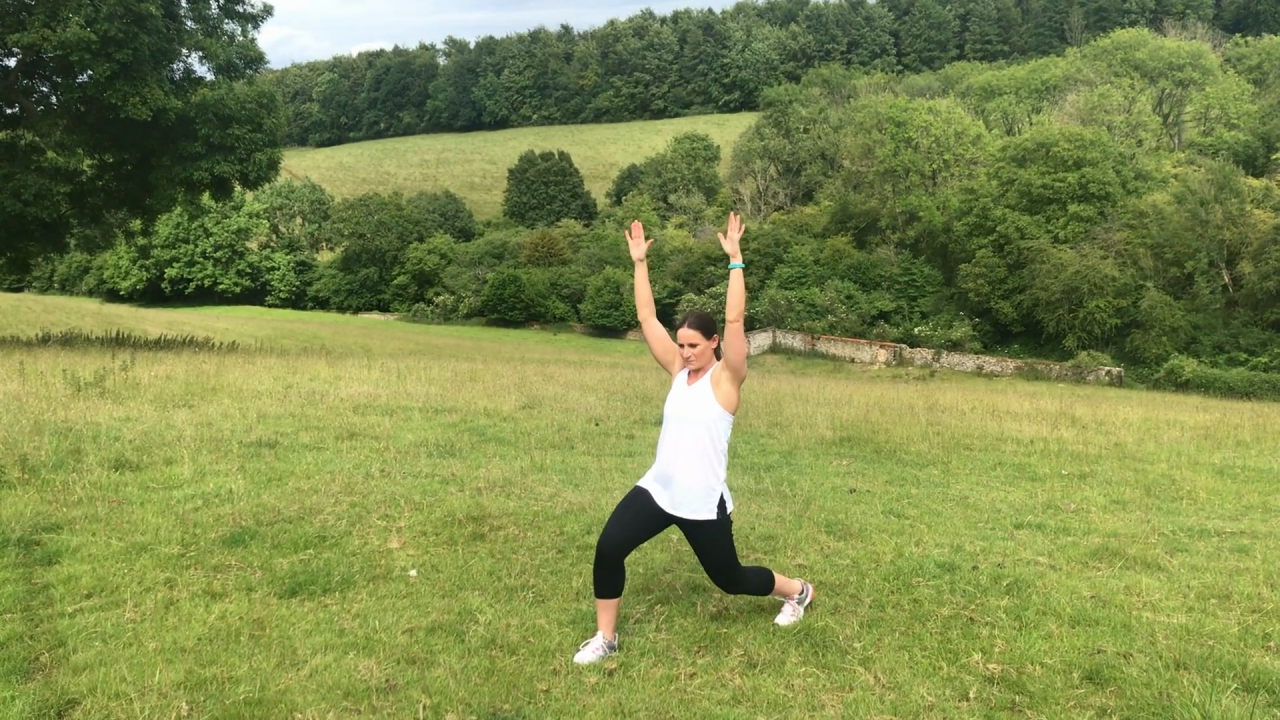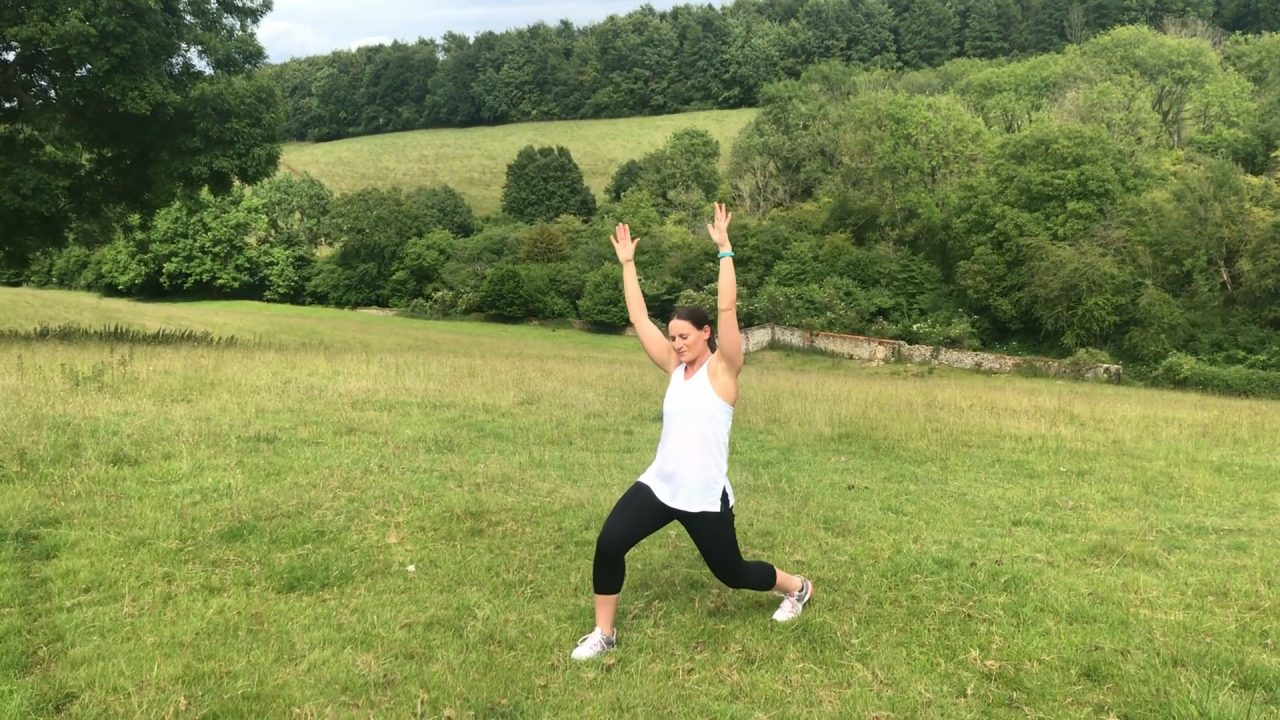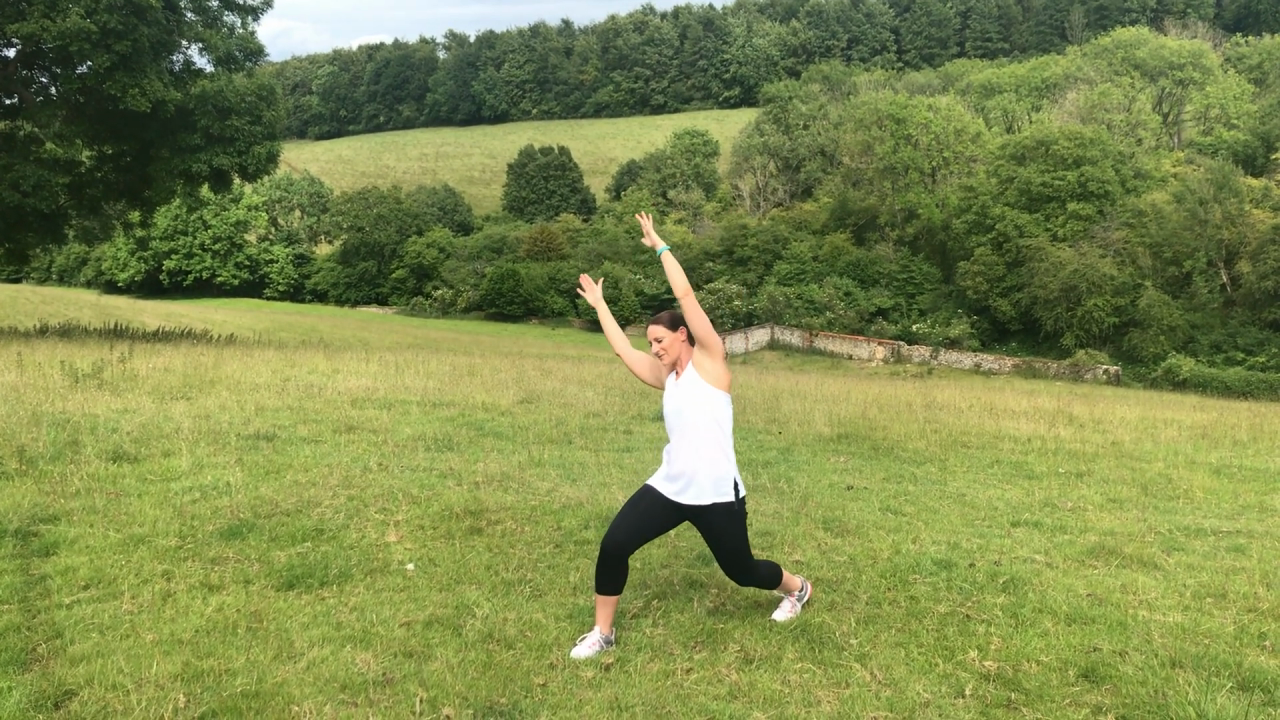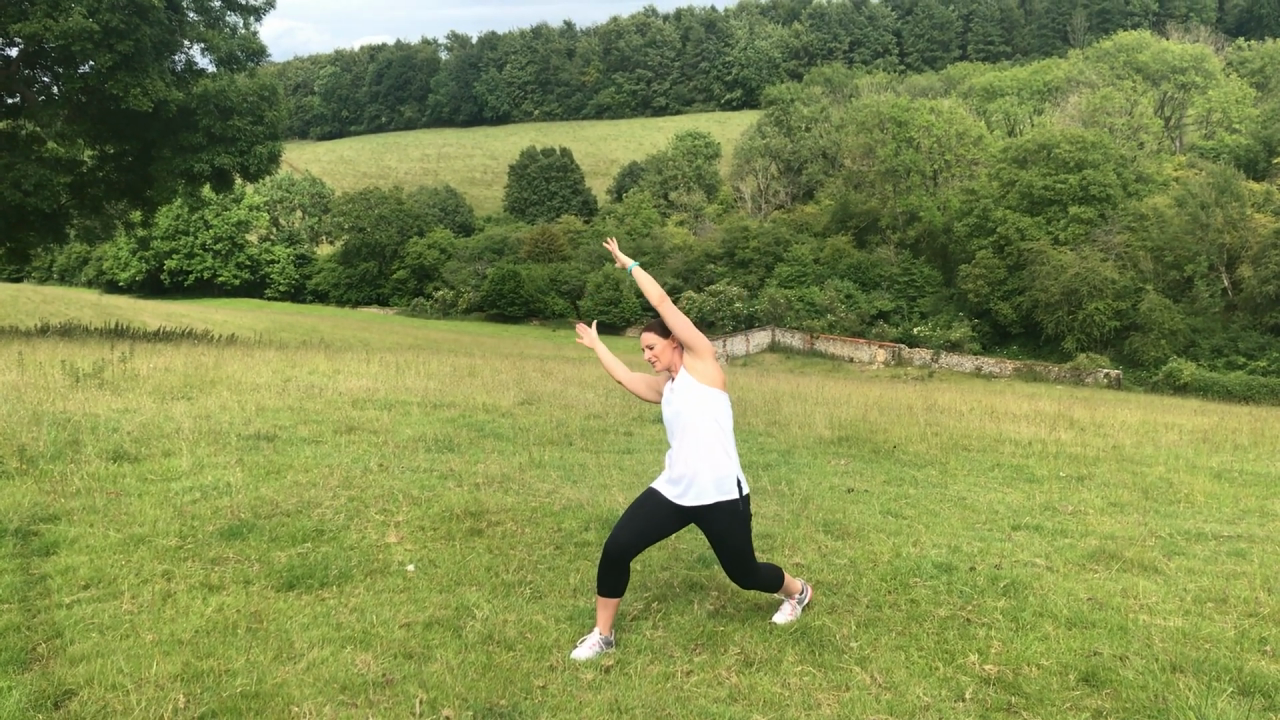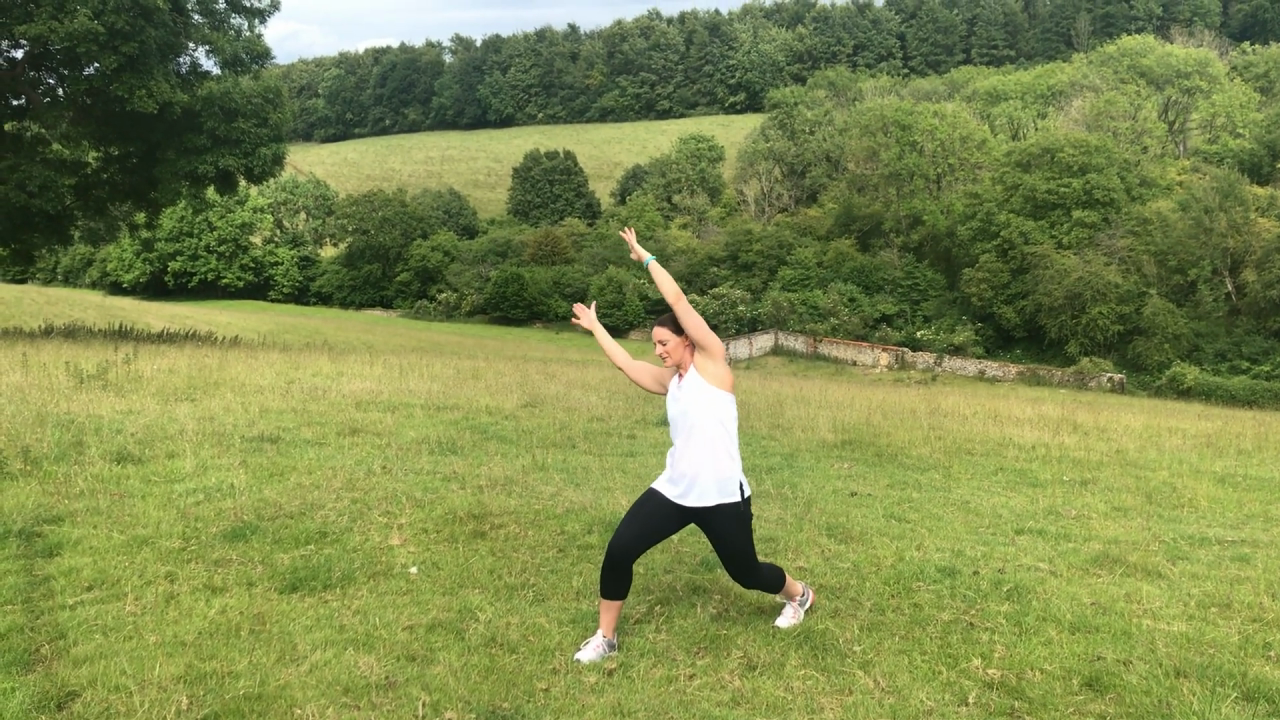
dt=0.4s
person 1, frame 1
left shoulder: (726, 378)
right shoulder: (678, 370)
left elbow: (734, 321)
right elbow: (646, 317)
left wrist: (735, 260)
right wrist: (639, 262)
left hip: (703, 501)
right hip: (658, 490)
left knee: (729, 578)
right knee: (609, 548)
left ankle: (797, 591)
right ankle: (605, 637)
person 1, frame 2
left shoulder: (722, 368)
right shoulder: (675, 367)
left elbow: (727, 308)
right elbow: (640, 320)
left wrist: (723, 249)
right wrist: (627, 264)
left hip: (706, 496)
right hip: (660, 485)
left knee: (731, 573)
right knee: (608, 544)
left ankle: (797, 587)
right ankle: (603, 633)
person 1, frame 3
left shoulder: (709, 360)
right shoulder: (666, 376)
left elbow: (685, 296)
right elbow: (624, 348)
left wrist: (658, 245)
right wrist: (598, 304)
left hip: (717, 493)
right hip: (670, 488)
left knee: (741, 571)
right knee: (613, 546)
left ankle: (797, 588)
right ankle: (602, 633)
person 1, frame 4
left shoulder: (700, 360)
right shoulder: (663, 386)
left elbow: (662, 302)
right elbow: (622, 374)
left wrist: (628, 264)
right wrist: (594, 342)
left hip: (721, 493)
right hip: (674, 490)
left knee: (743, 574)
right knee: (615, 550)
left ankle: (798, 590)
right ankle: (601, 634)
person 1, frame 5
left shoulder: (711, 362)
right shoulder: (669, 379)
left elbow: (679, 303)
right elbow: (623, 361)
left wrist: (646, 257)
right wrist: (594, 325)
left hip: (721, 496)
right hip: (674, 490)
left knee: (745, 573)
right knee: (618, 552)
left ankle: (800, 594)
right ankle: (605, 637)
